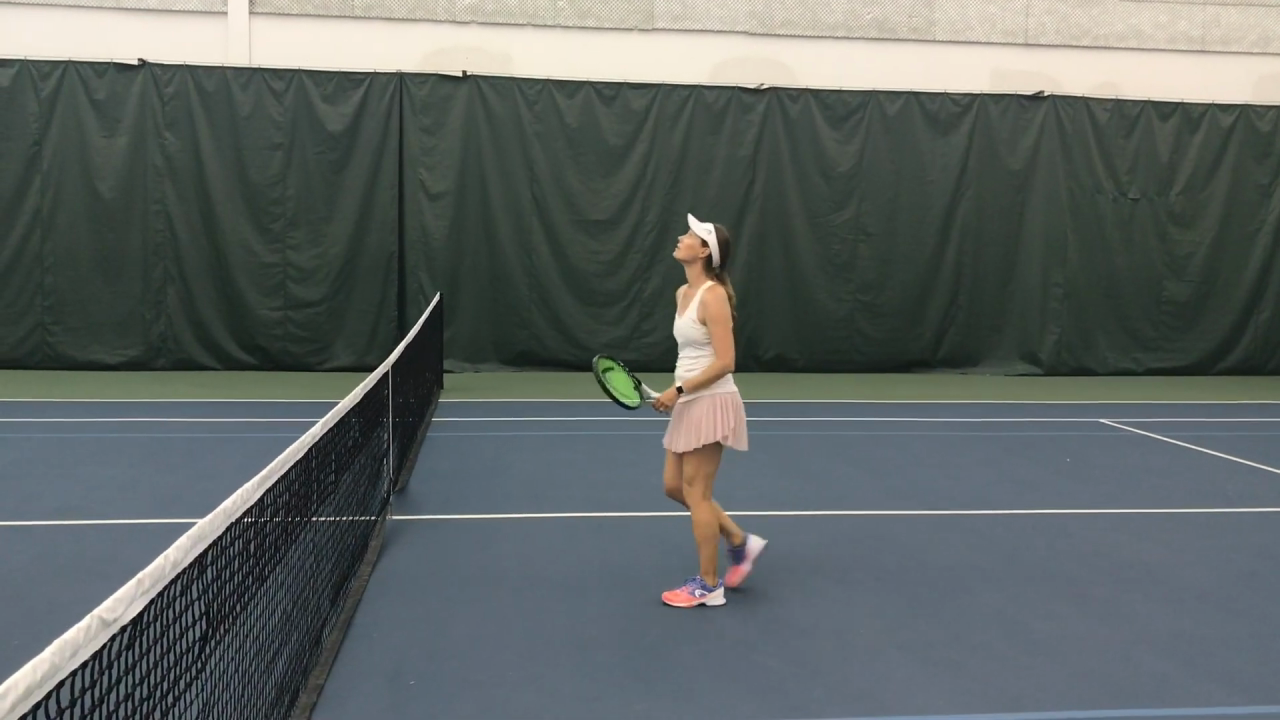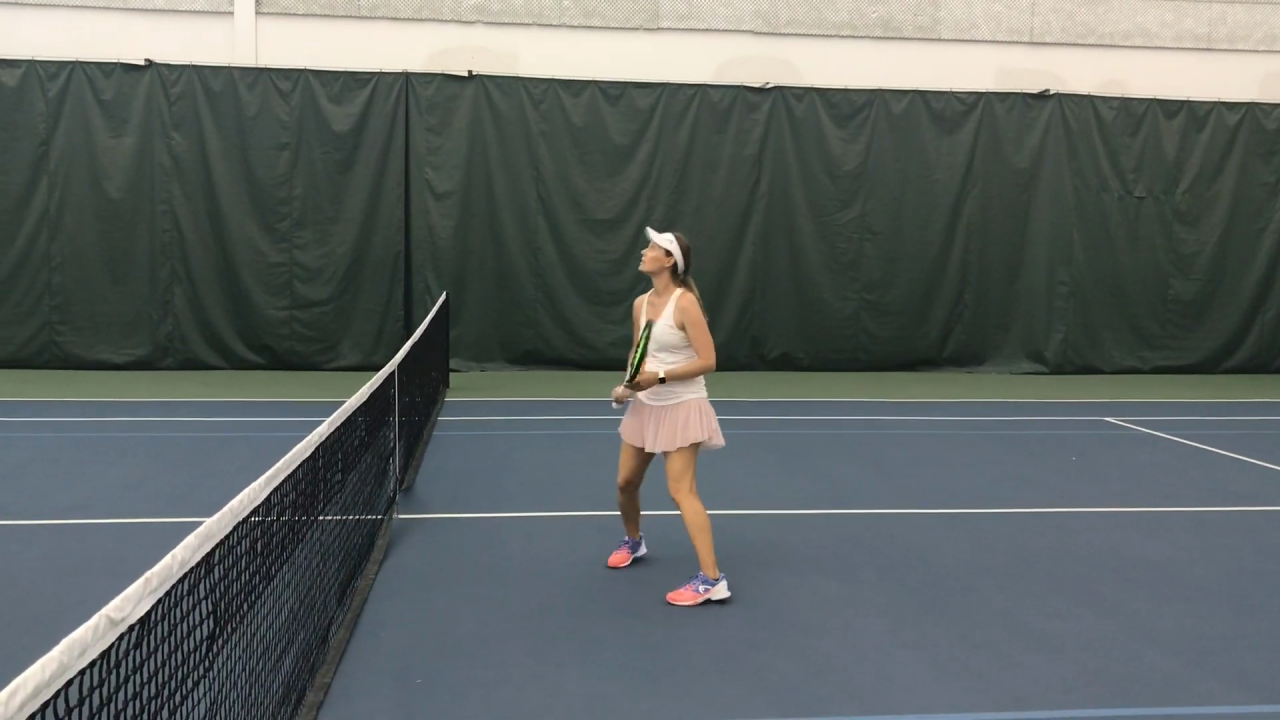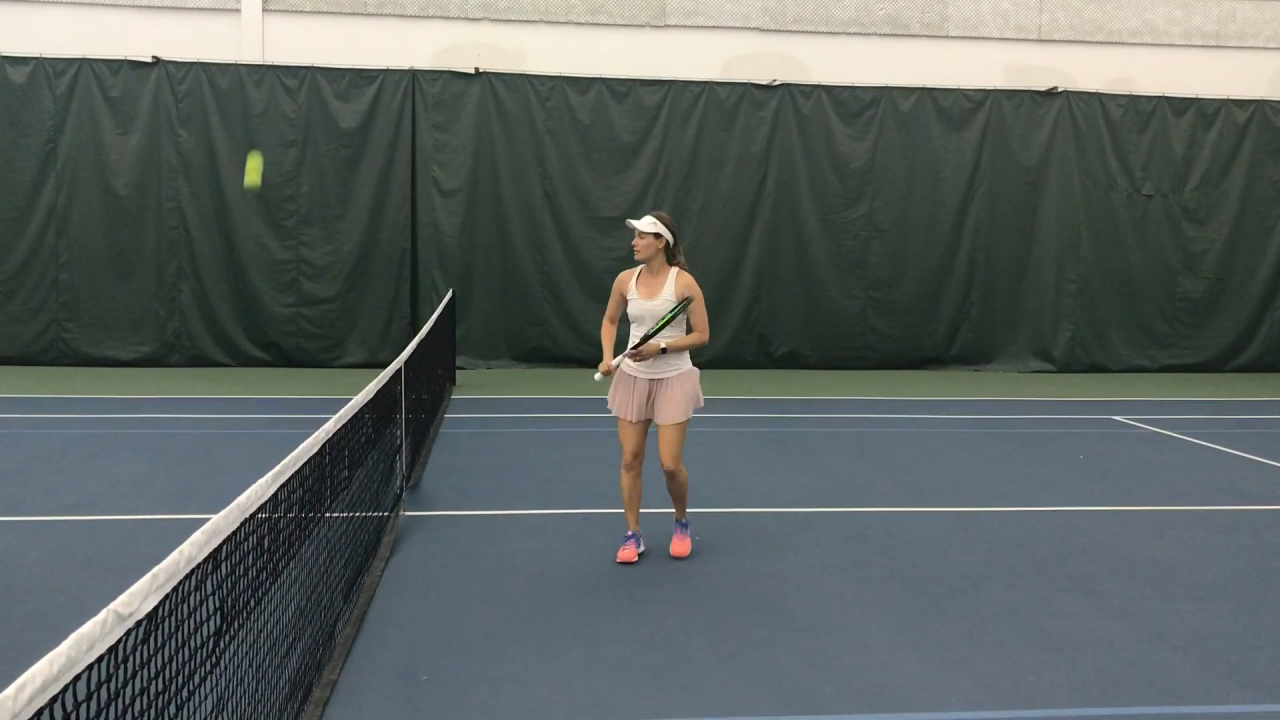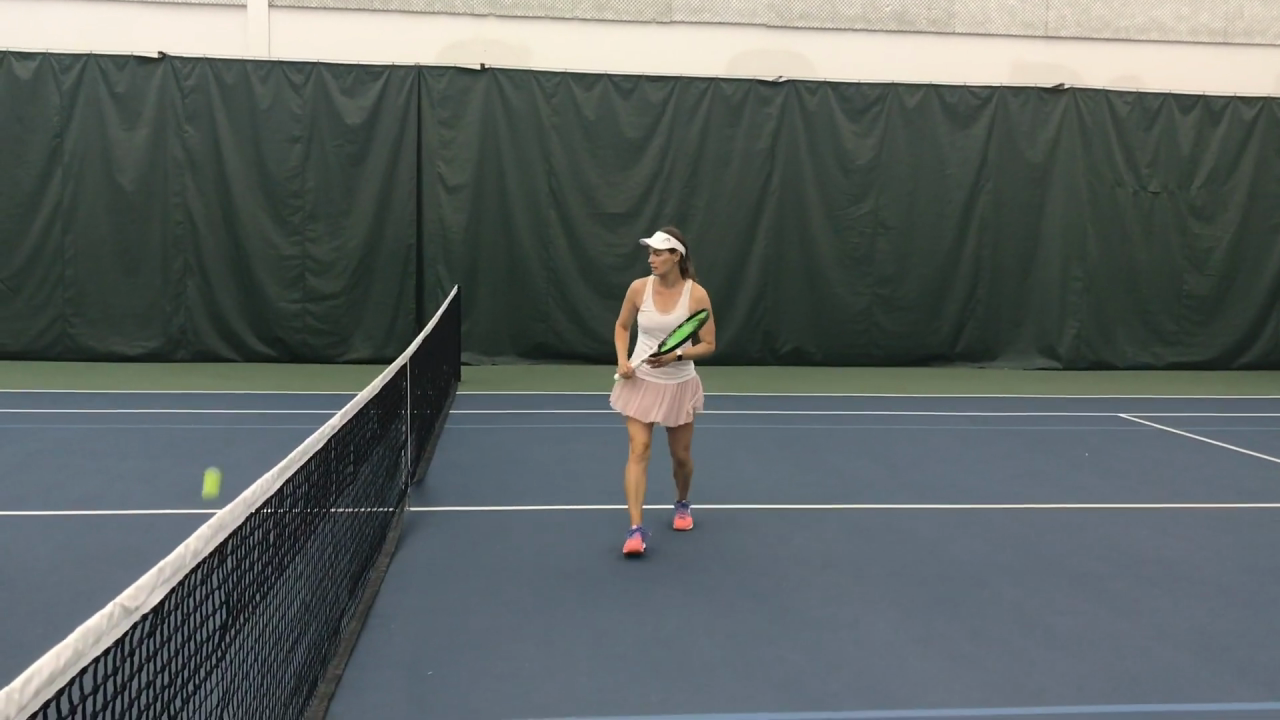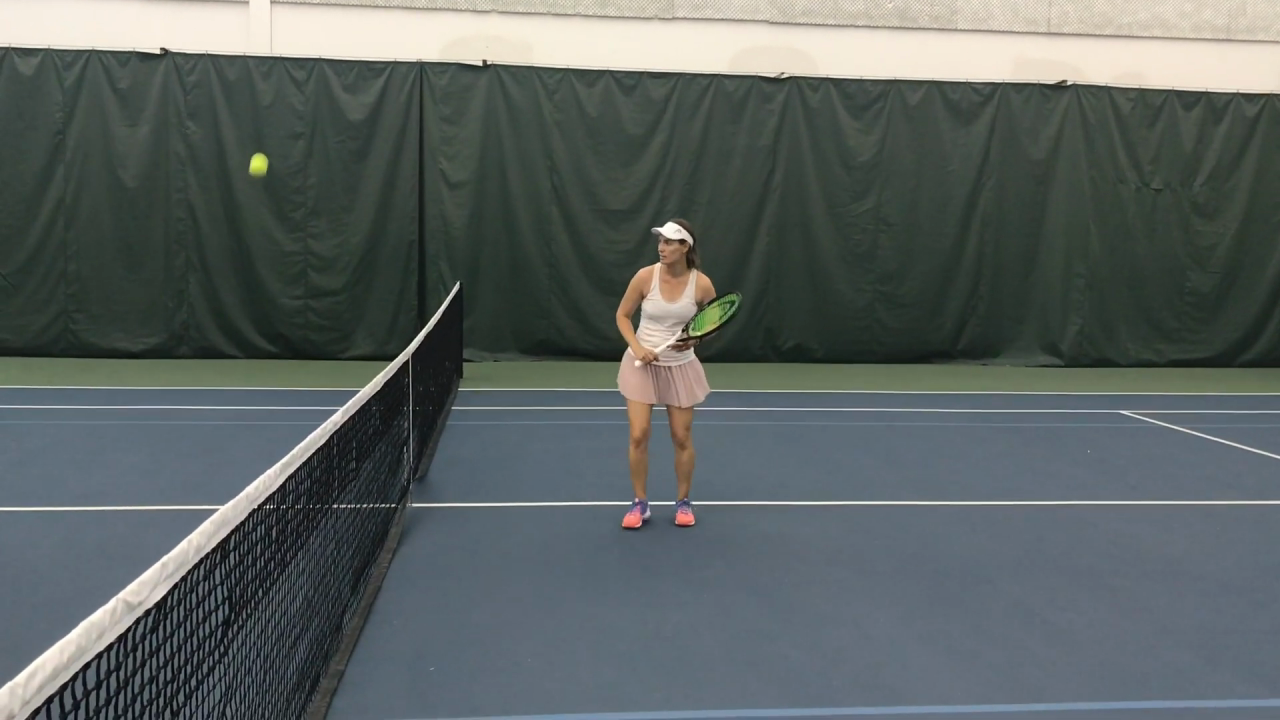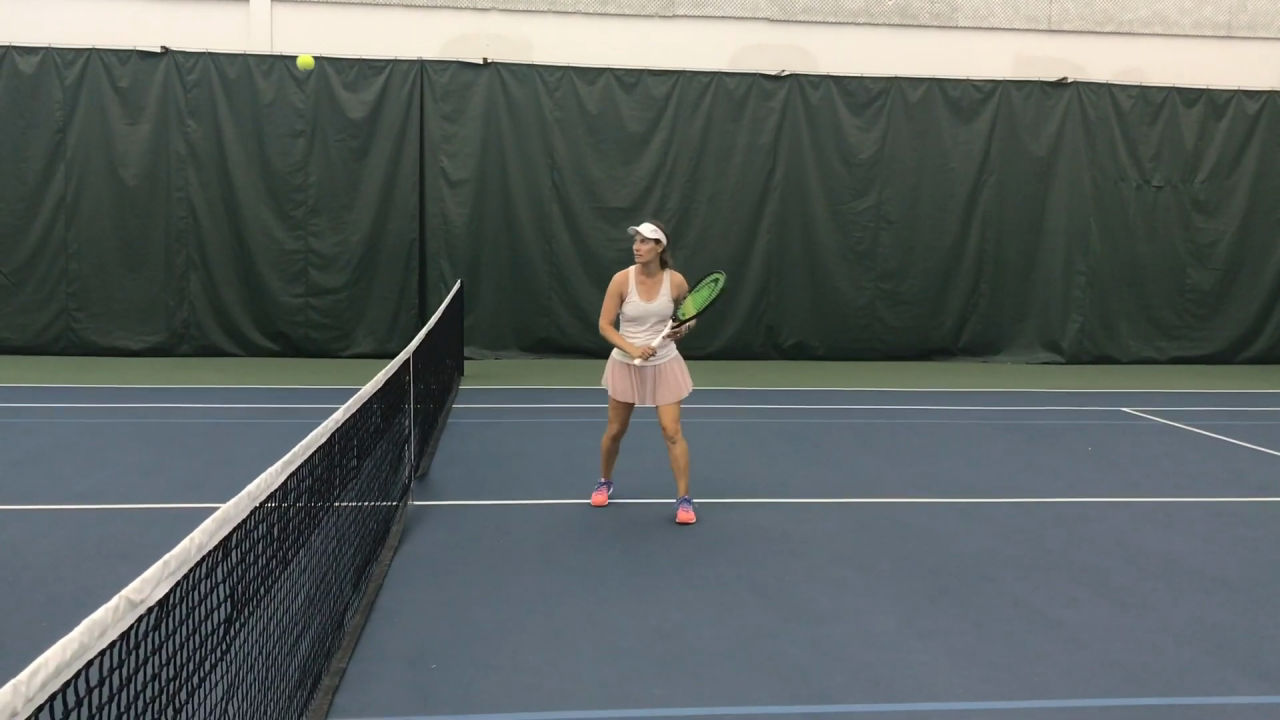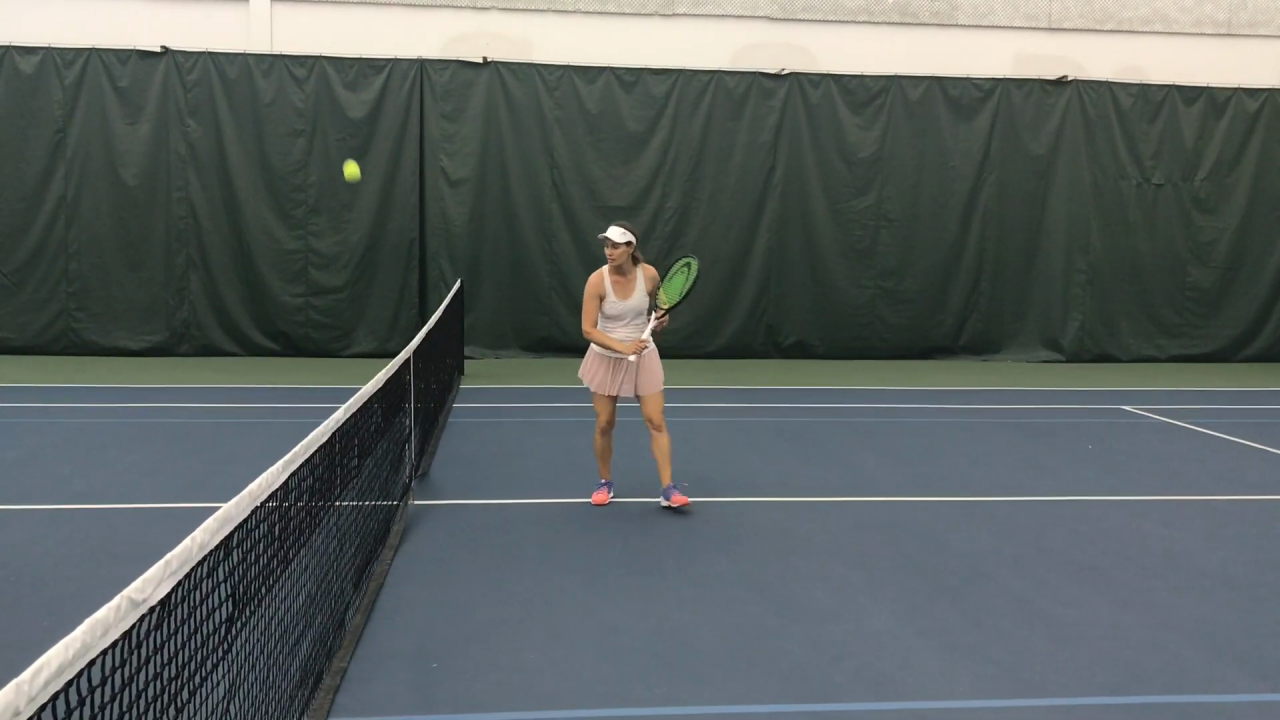
dt=0.3s
person 1, frame 1
left shoulder: (712, 295)
right shoulder: (683, 294)
left elbow: (725, 362)
left wrist: (678, 391)
right wrist: (675, 391)
left hip: (711, 403)
right hip: (689, 404)
left knee: (696, 494)
right knee: (675, 487)
left ankle: (707, 585)
right ankle: (741, 542)
person 1, frame 2
left shoulder: (685, 303)
right shoulder: (640, 303)
left elbow: (708, 362)
left wrist: (659, 377)
right wrist: (628, 384)
left hip: (683, 407)
right hip: (647, 406)
left knee: (682, 491)
right knee: (625, 481)
left ankle: (712, 580)
right ankle: (633, 541)
person 1, frame 3
left shoulder: (684, 282)
right shoulder: (625, 280)
left elbow: (702, 335)
right elbow: (609, 321)
left wrist: (661, 348)
right wrist: (608, 357)
left hip: (673, 381)
right hip: (632, 379)
left knee: (670, 463)
right knee: (630, 459)
left ankle: (682, 521)
right ankle: (633, 535)
person 1, frame 4
left shoulder: (697, 295)
right shoulder: (639, 288)
left elbow: (709, 345)
right elbow: (622, 326)
left wrist: (676, 356)
right wrist: (623, 361)
left hip: (679, 385)
right hip: (642, 382)
left knee: (681, 456)
right knee: (638, 452)
left ankle: (682, 503)
right ankle: (636, 529)
person 1, frame 5
left shoulder: (702, 284)
right shoulder: (645, 276)
right elbow: (622, 316)
left wrist: (695, 339)
right wrist: (637, 348)
left hip: (680, 367)
right hip: (643, 365)
left knee: (682, 438)
right knee: (638, 436)
left ankle: (683, 501)
right ankle: (641, 503)
person 1, frame 6
left shoulder: (676, 281)
right shoulder: (621, 280)
left elbow: (690, 317)
right elbow: (605, 325)
left wrist: (682, 329)
right wrist: (632, 349)
left hip: (664, 365)
right hip: (626, 364)
left knee: (673, 432)
right knee: (615, 430)
left ankle: (684, 499)
right ankle: (604, 481)
person 1, frame 7
left shoulder: (649, 274)
right shoulder: (597, 281)
right elbow: (588, 330)
left wrist: (660, 320)
right wrist: (623, 348)
left hip: (643, 359)
right hip: (606, 359)
left knee: (657, 422)
right knee: (604, 424)
left ankle: (669, 488)
right ankle: (605, 482)
